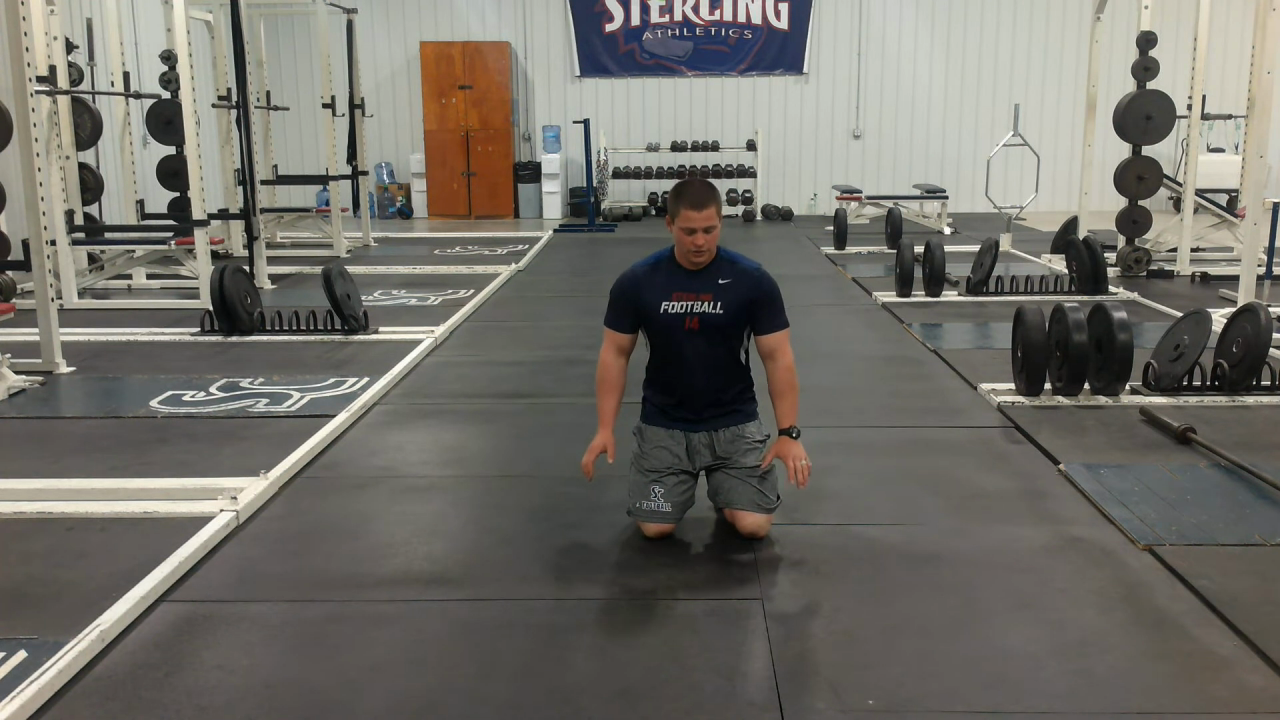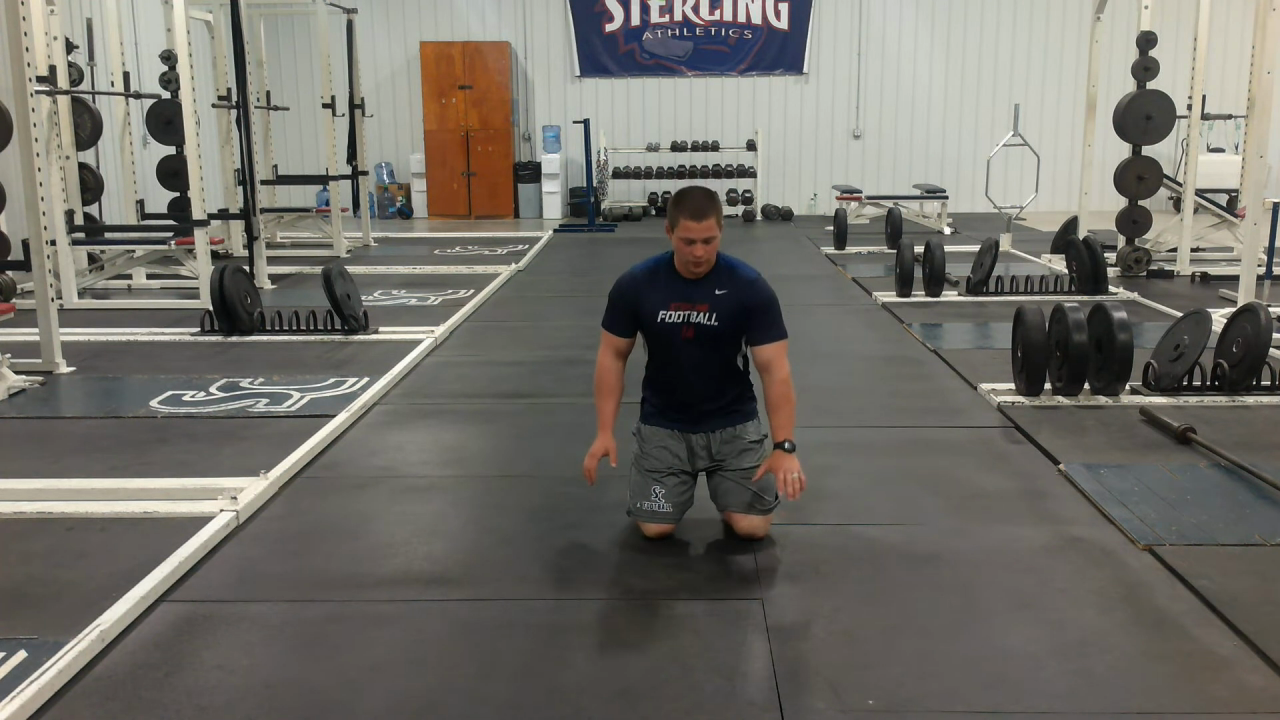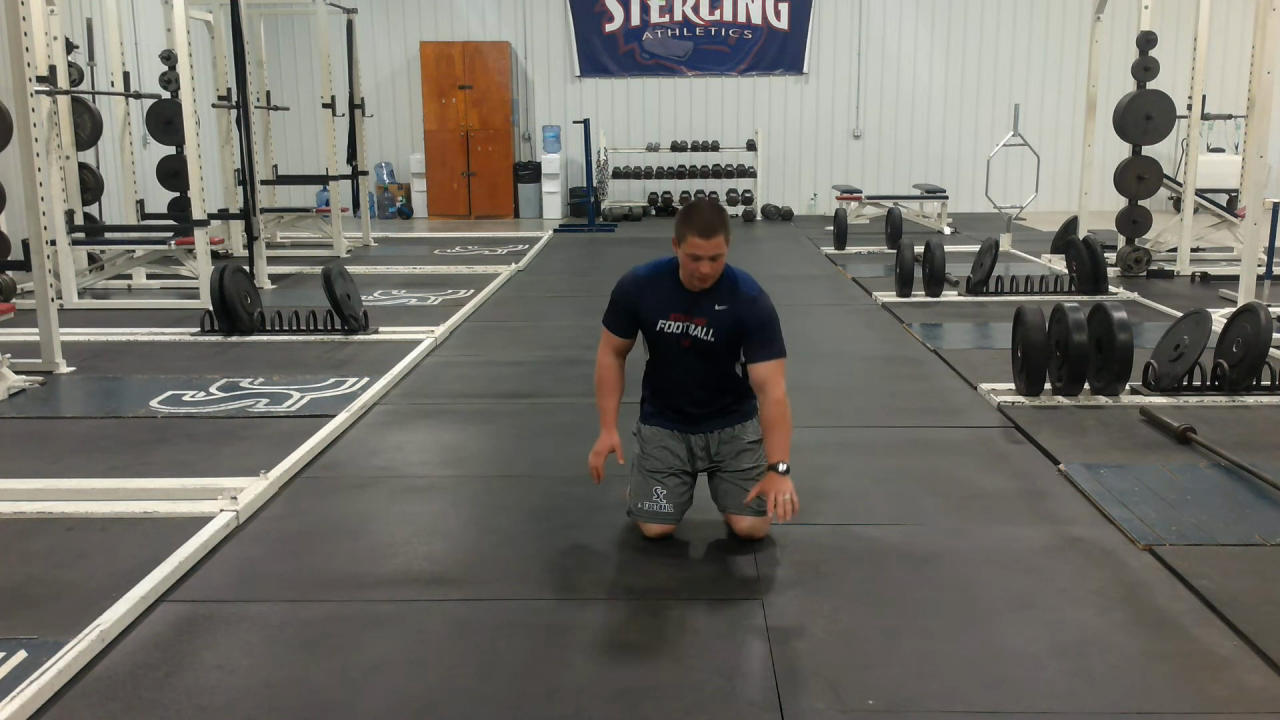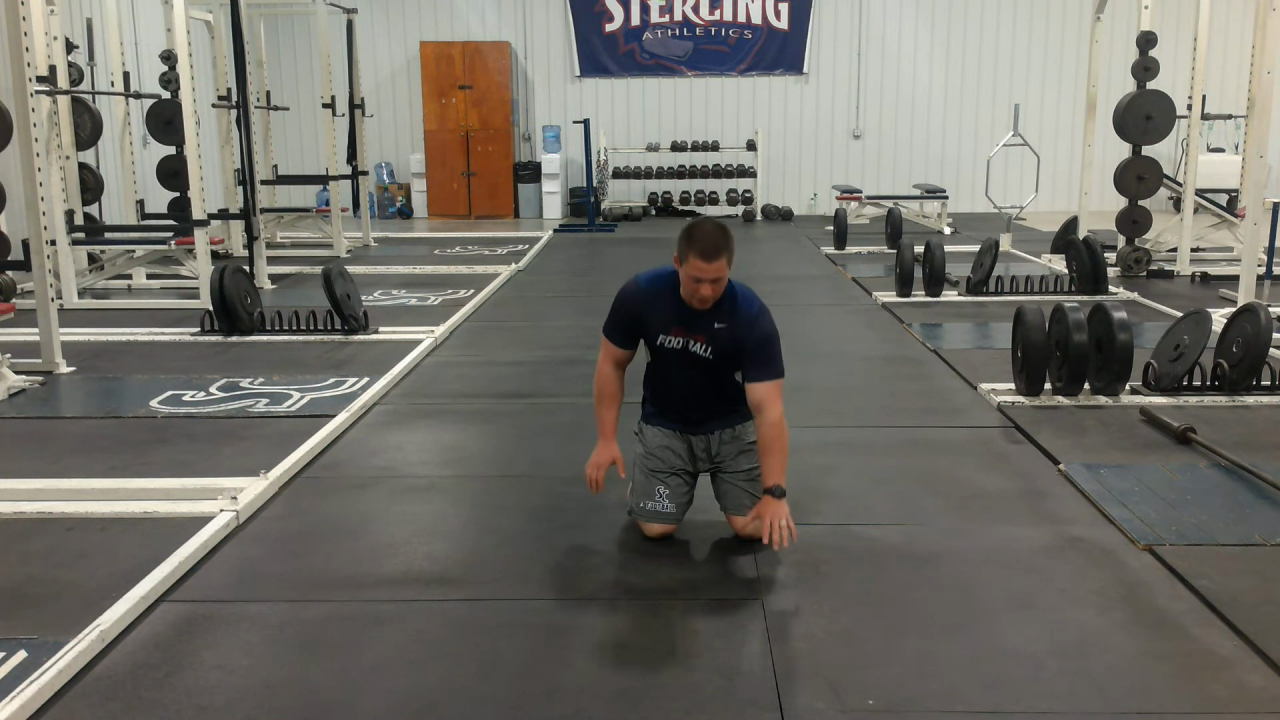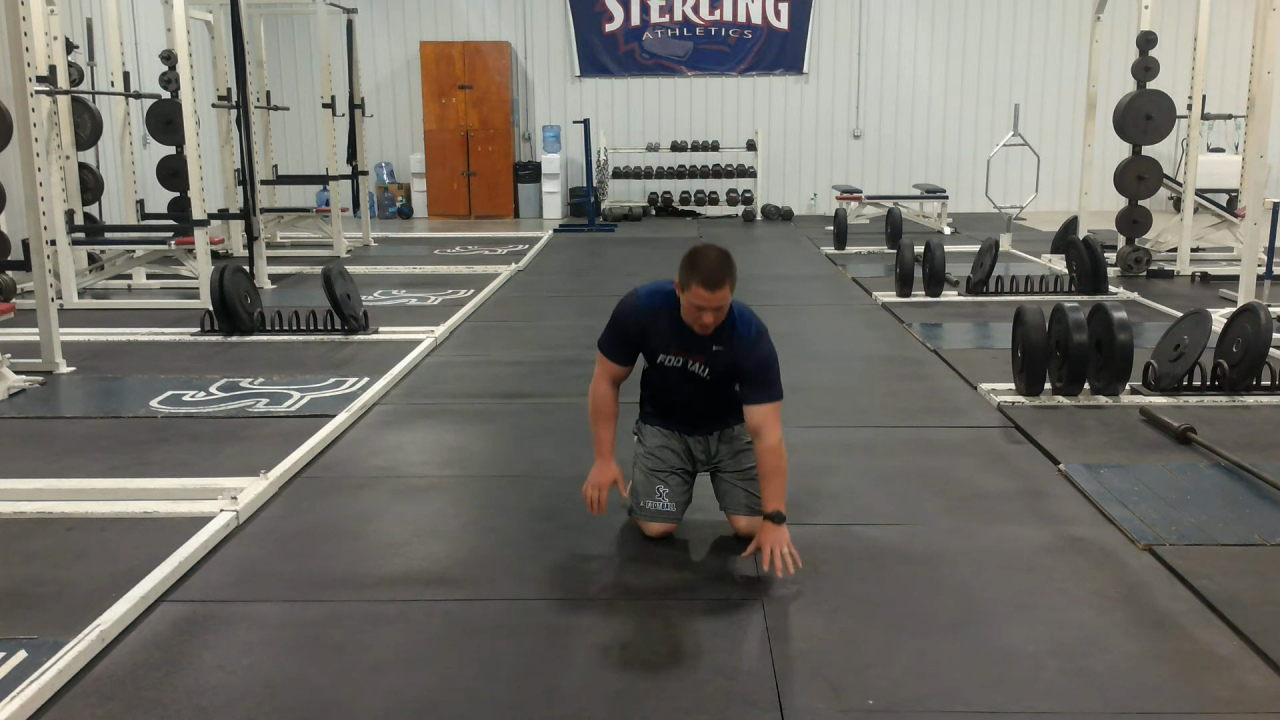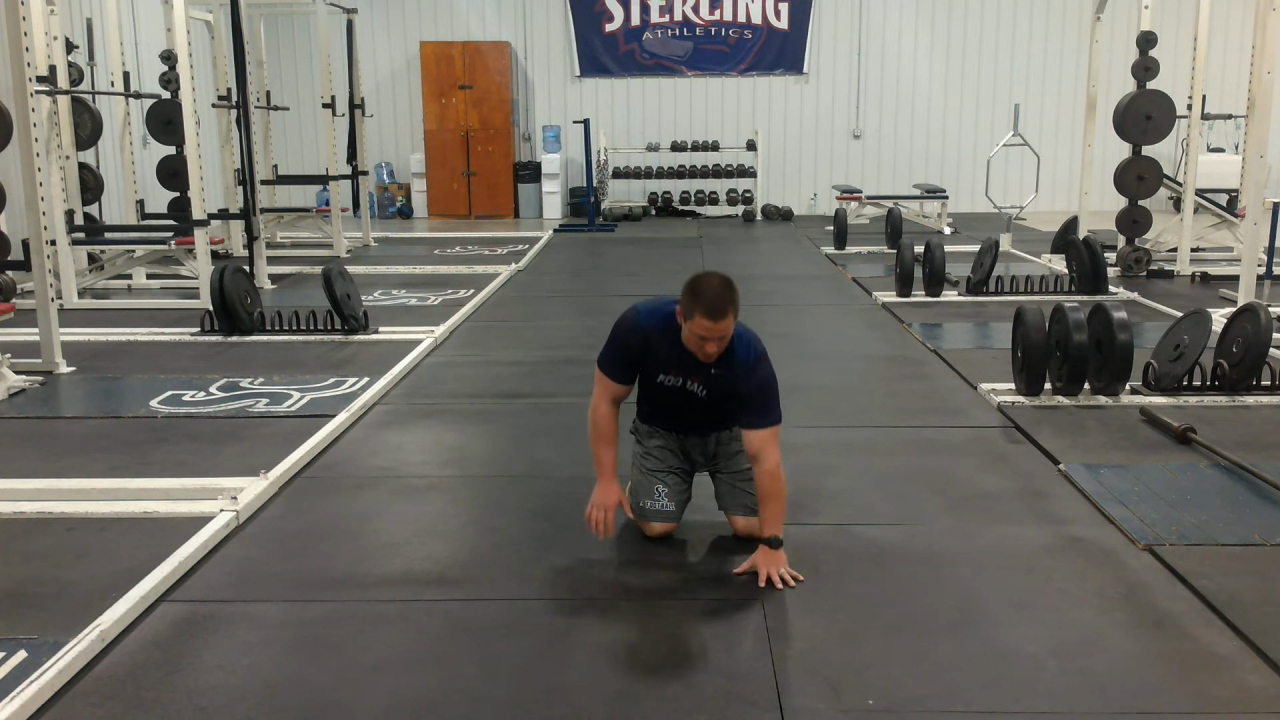
dt=0.2s
person 1, frame 1
left shoulder: (752, 280)
right shoulder: (637, 282)
left elbow: (778, 358)
right elbow: (615, 354)
left wrist: (788, 433)
right wrist: (605, 428)
left hip: (734, 422)
right hip: (665, 424)
left knee: (753, 525)
right knee: (655, 527)
left ankle: (721, 485)
right ankle: (685, 479)
person 1, frame 2
left shoulder: (750, 288)
right shoulder: (635, 285)
left elbow: (775, 371)
right elbow: (612, 356)
left wrist: (784, 447)
right wrist: (605, 431)
left hip: (733, 424)
right hip: (663, 425)
left knee: (751, 526)
right knee: (655, 527)
left ankle: (720, 484)
right ankle: (676, 478)
person 1, frame 3
left shoulder: (751, 301)
right shoulder: (638, 287)
left elbow: (771, 389)
right elbow: (612, 354)
left wrist: (778, 469)
right wrist: (608, 428)
left hip: (732, 424)
right hip: (664, 425)
left knee: (751, 527)
right knee: (655, 528)
left ankle: (717, 478)
right ankle: (641, 475)
person 1, frame 4
left shoulder: (752, 317)
right shoulder: (639, 295)
left elbow: (768, 409)
right elbow: (612, 364)
left wrist: (774, 493)
right wrist: (607, 440)
left hip: (733, 426)
right hip: (666, 425)
left knee: (752, 528)
right knee: (656, 527)
left ankle: (715, 477)
right ankle: (639, 480)
person 1, frame 5
left shoulder: (751, 337)
right shoulder: (639, 309)
left elbow: (766, 433)
right elbow: (606, 382)
left wrist: (775, 519)
right wrist: (604, 459)
left hip: (729, 428)
right hip: (664, 426)
left knee: (750, 526)
right knee: (656, 526)
left ankle: (716, 477)
right ankle: (635, 480)
person 1, frame 6
left shoulder: (751, 359)
right shoulder: (639, 325)
left elbow: (764, 456)
right elbow: (605, 402)
left wrist: (772, 543)
right wrist: (606, 481)
left hip: (727, 431)
right hip: (661, 430)
left knee: (750, 526)
right knee: (656, 526)
left ankle: (715, 476)
right ankle: (636, 485)
